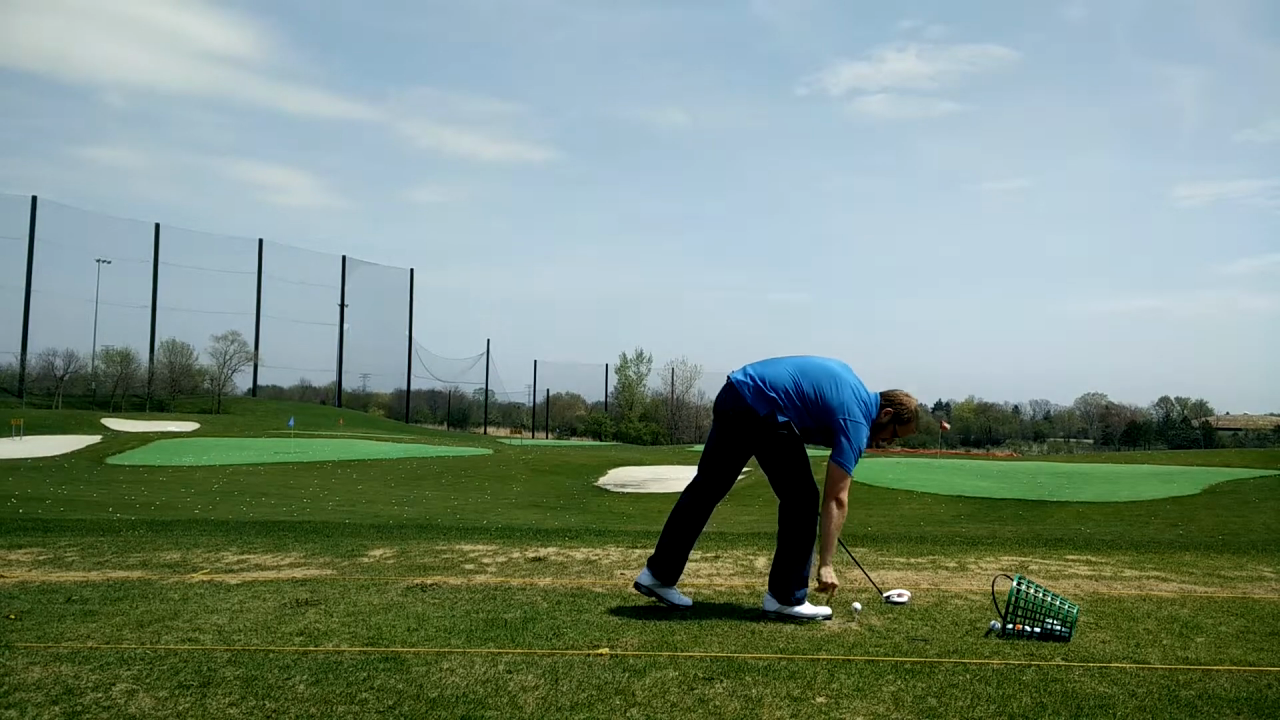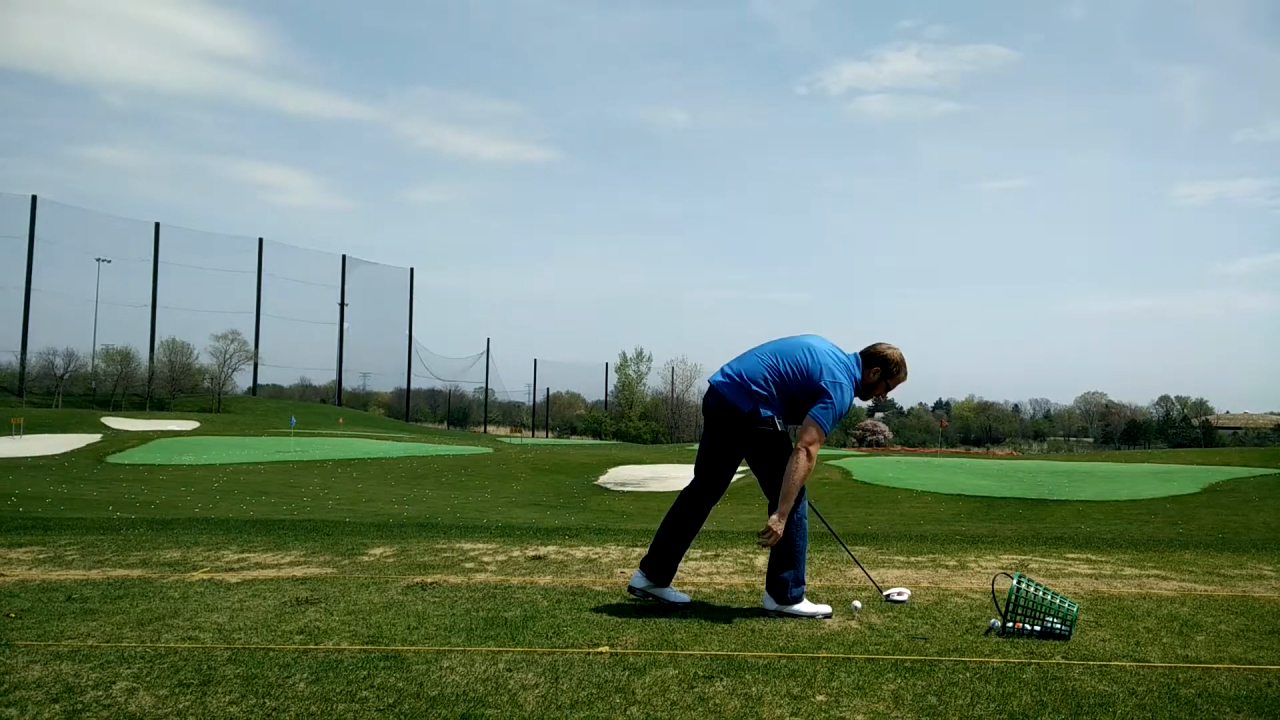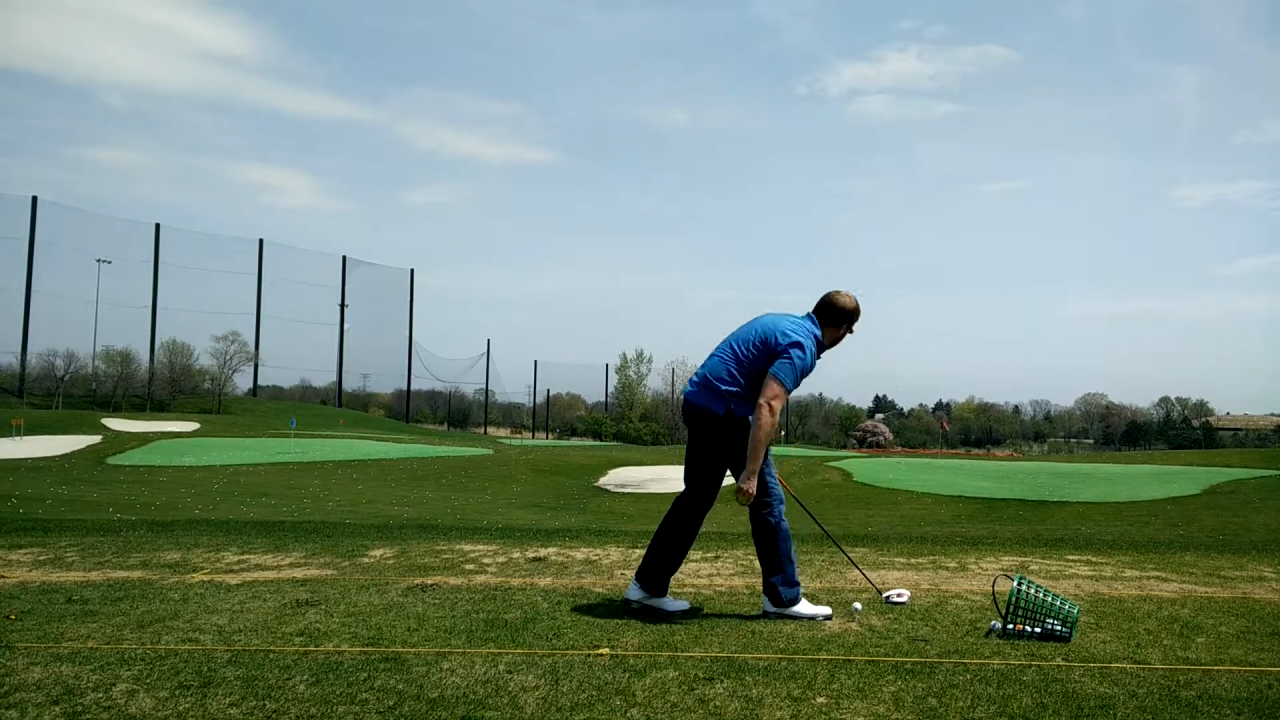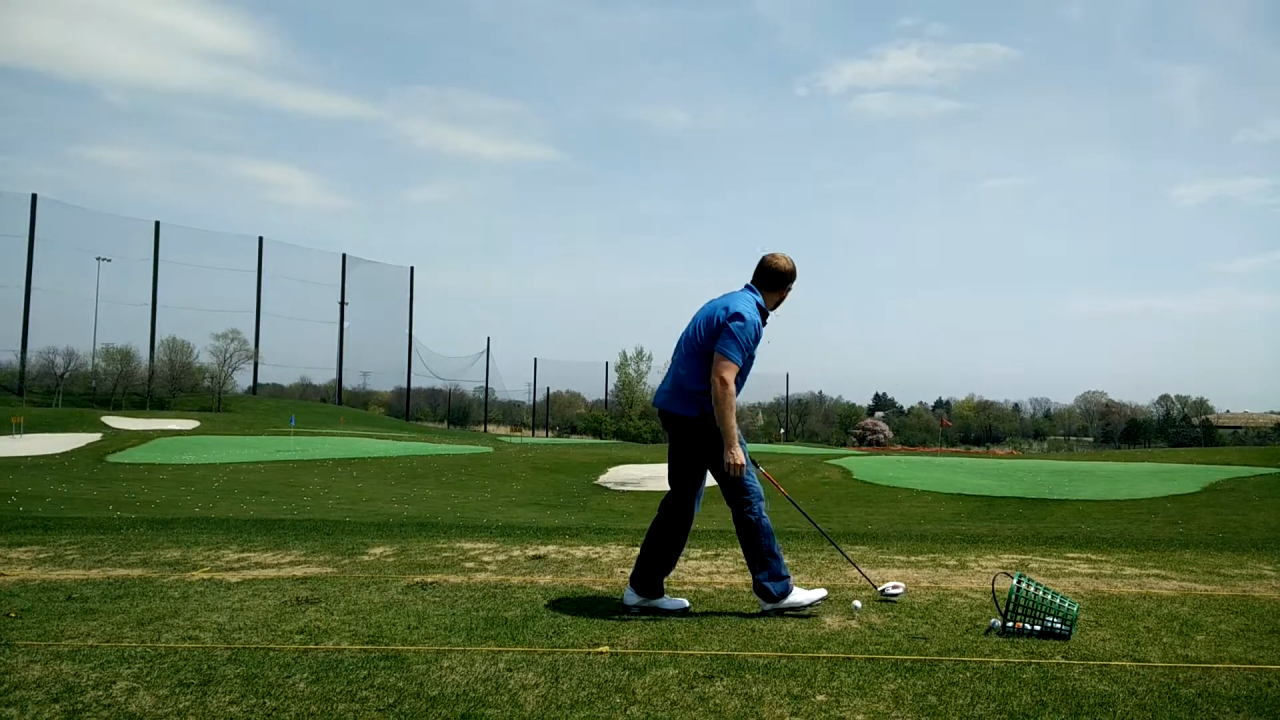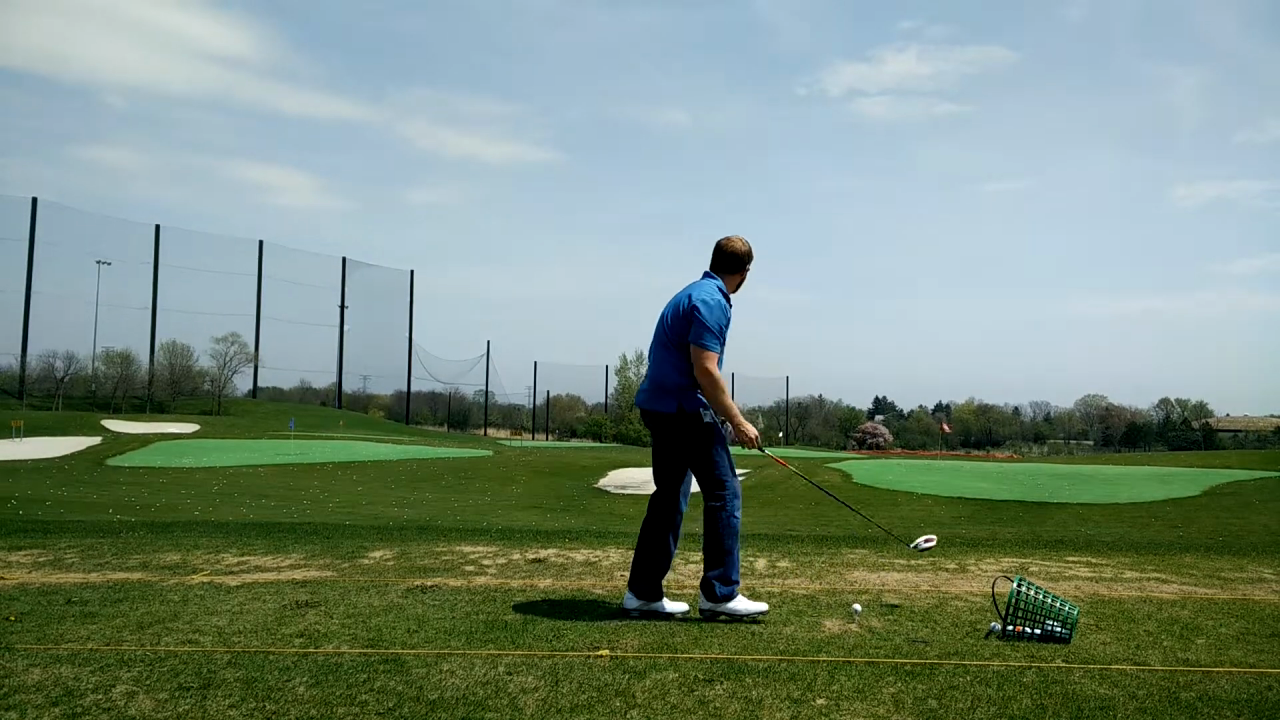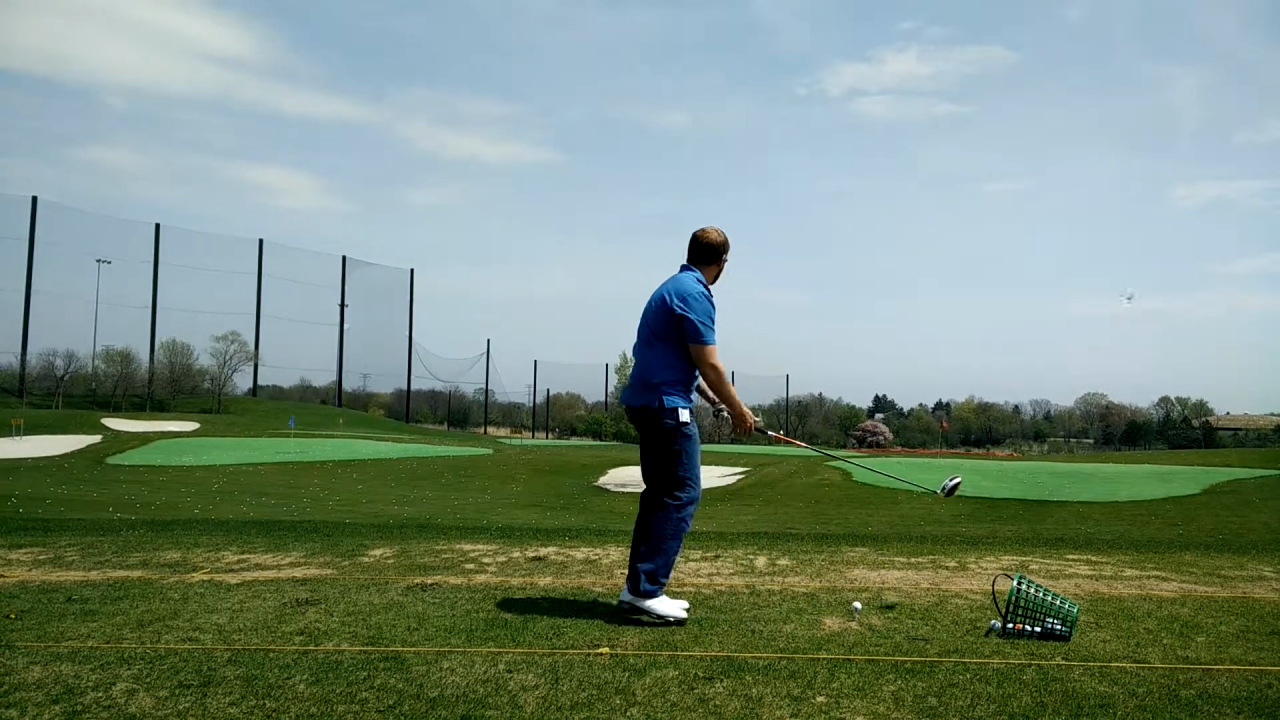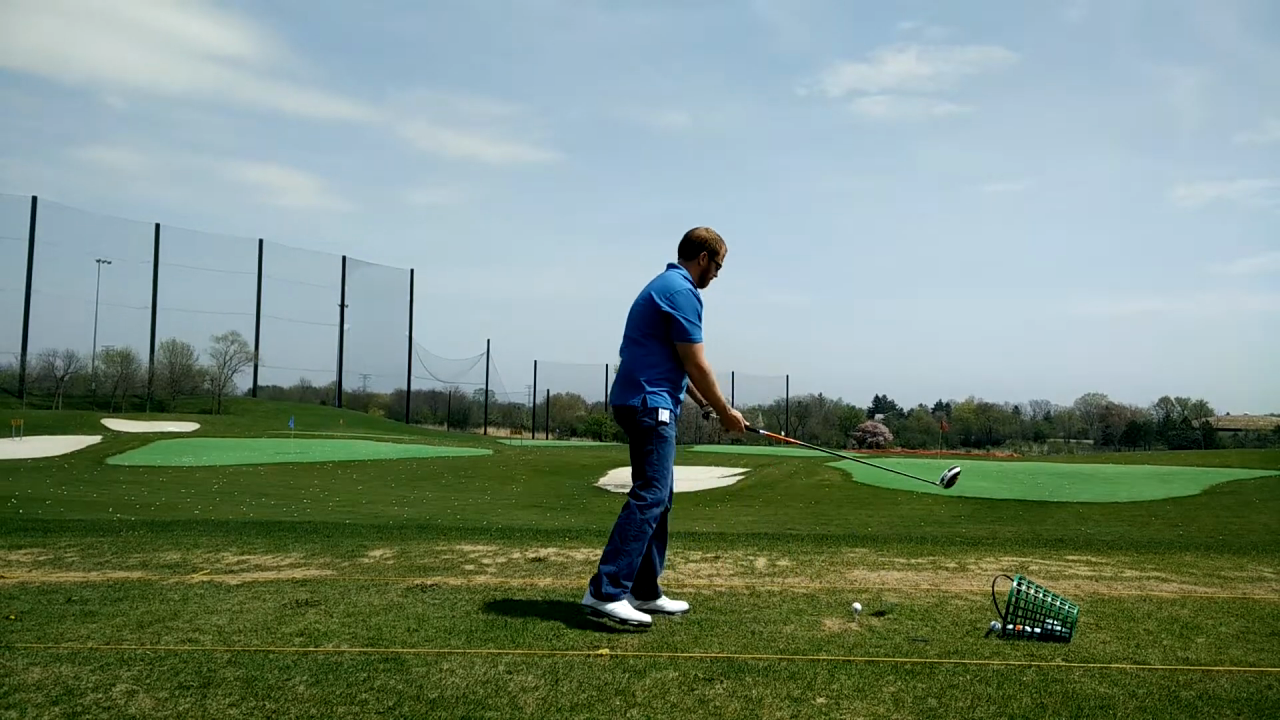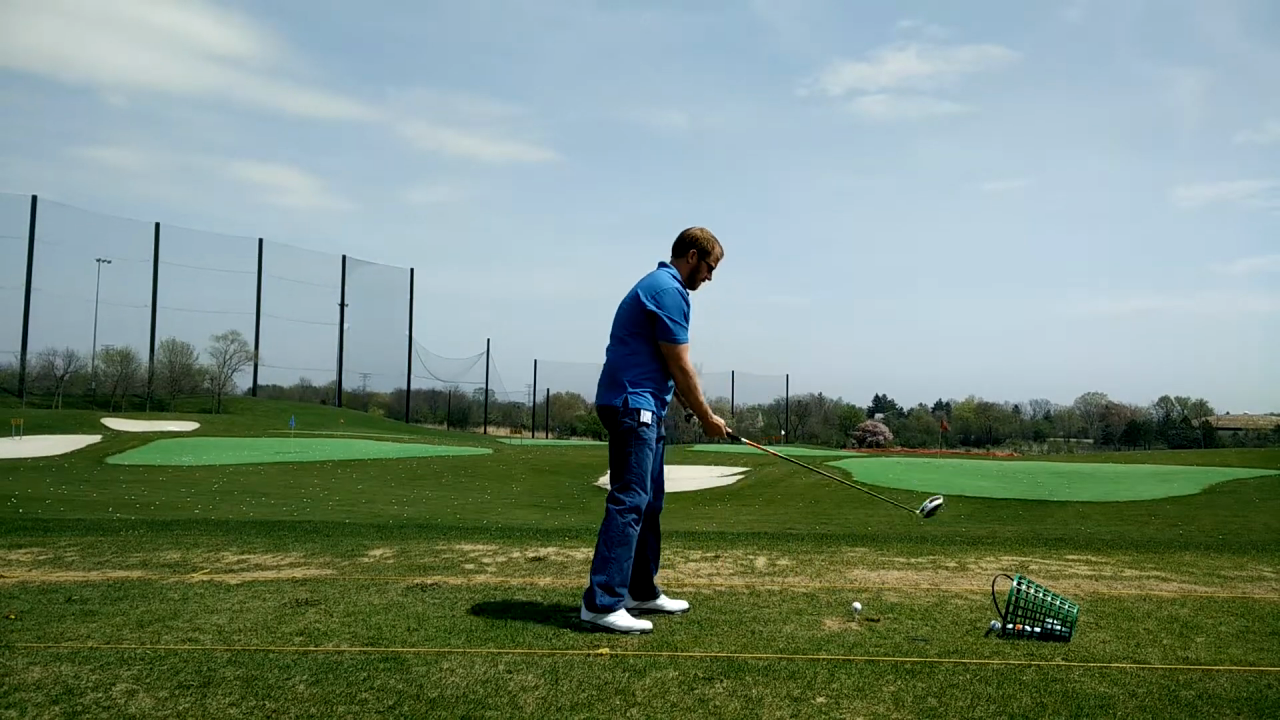
dt=0.2s
person 1, frame 1
left shoulder: (848, 377)
right shoulder: (856, 421)
left elbow: (784, 364)
right elbow: (836, 499)
right wrist: (826, 565)
left hip: (734, 394)
right hip: (764, 412)
left knee: (706, 488)
right knee: (801, 500)
left ankle: (658, 574)
right ankle: (786, 598)
person 1, frame 2
left shoulder: (827, 349)
right shoulder: (840, 385)
left elbow: (774, 369)
right elbow: (806, 452)
right wrist: (781, 514)
left hip: (720, 393)
right hip: (749, 408)
left knee: (704, 489)
right knee: (792, 499)
left ankle: (651, 575)
right ankle: (786, 596)
person 1, frame 3
left shoulder: (779, 321)
right shoulder: (801, 347)
right elbow: (768, 407)
right wrist: (752, 470)
left hip: (699, 402)
right hip: (726, 411)
left knee: (697, 497)
right knee: (767, 501)
left ankle: (647, 585)
right ankle: (784, 598)
person 1, frame 4
left shoulder: (726, 302)
right shoulder: (746, 315)
right elbow: (722, 380)
left wrist: (728, 437)
right wrist: (731, 444)
left hip: (676, 407)
right hip: (699, 413)
left knee: (683, 498)
right knee: (747, 498)
left ankle: (644, 588)
right ankle: (775, 590)
person 1, frame 5
left shoulder: (693, 293)
right shoulder: (712, 301)
right elbow: (705, 370)
left wrist: (722, 414)
right wrist: (736, 420)
left hip: (658, 406)
right hip: (682, 409)
left knee: (669, 498)
right knee: (723, 493)
left ankle: (643, 592)
right ankle: (720, 594)
person 1, frame 6
left shoulder: (674, 288)
right shoulder: (694, 294)
right elbow: (708, 365)
left wrist: (717, 402)
right wrist: (737, 409)
left hip: (647, 402)
right hip: (665, 405)
left knee: (660, 495)
right knee: (682, 493)
left ankle: (646, 586)
right ankle: (643, 586)
person 1, frame 7
left shoulder: (666, 286)
right shoulder: (681, 291)
right elbow: (696, 365)
left wrist: (709, 405)
right wrist: (724, 410)
left hip: (646, 403)
right hip: (649, 405)
left knee: (657, 499)
right knee: (648, 497)
left ankle: (643, 590)
right ankle: (606, 590)
person 1, frame 8
left shoulder: (657, 285)
right shoulder: (669, 290)
right elbow: (680, 366)
left wrist: (694, 411)
right wrist: (706, 416)
left hip: (637, 405)
right hip: (632, 406)
left knee: (649, 502)
right knee: (629, 499)
left ankle: (641, 590)
right ankle: (601, 602)
